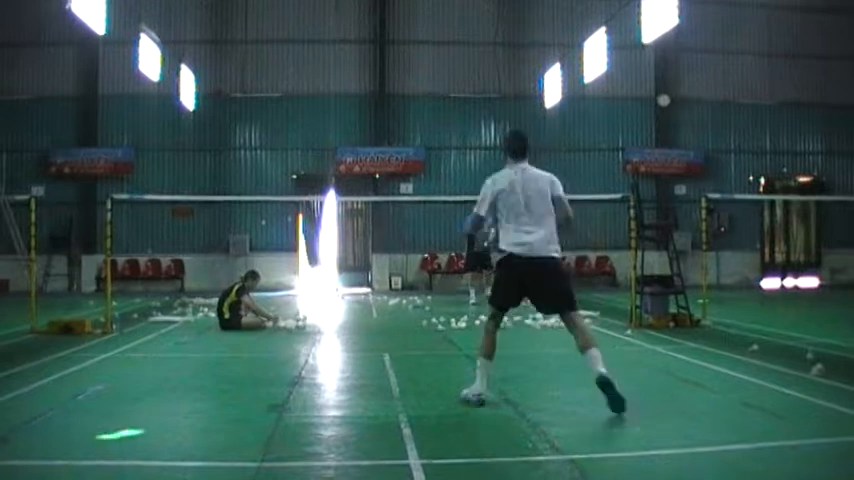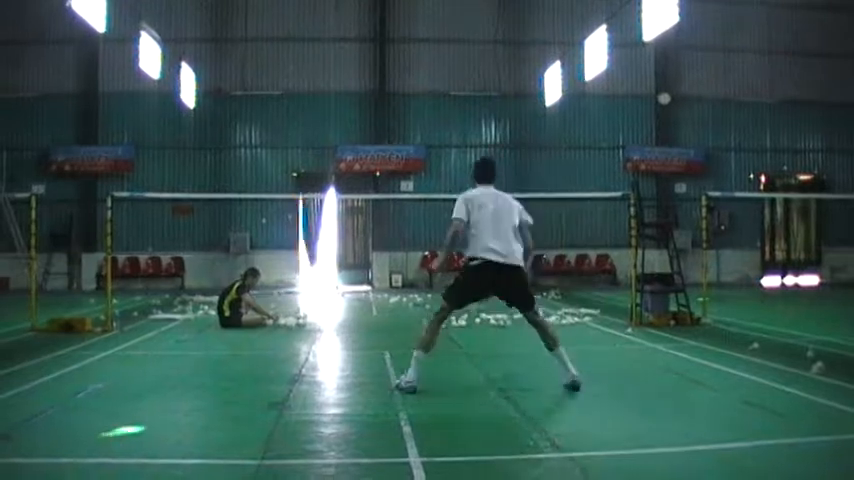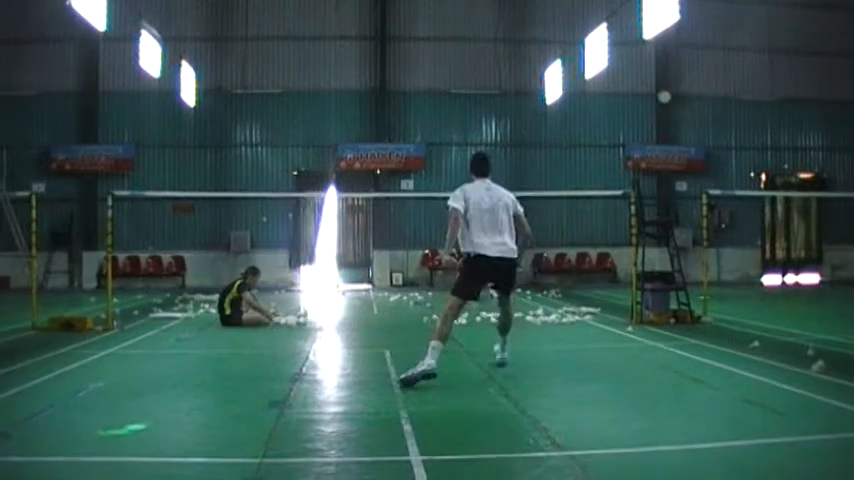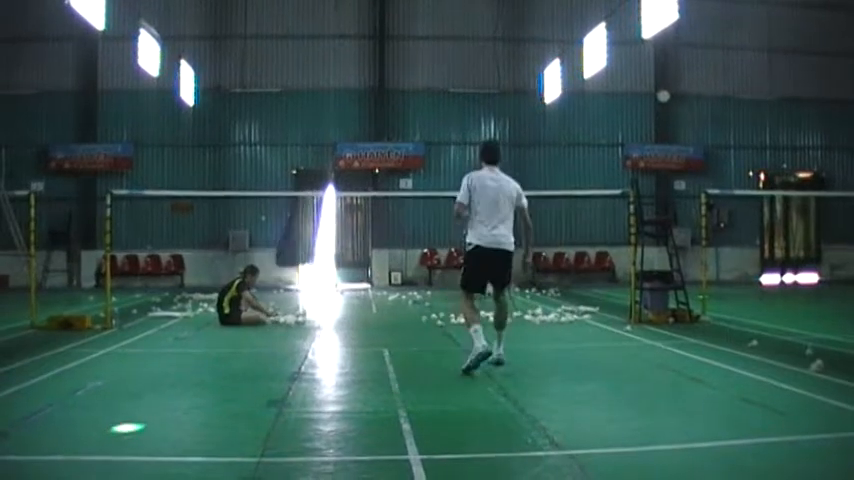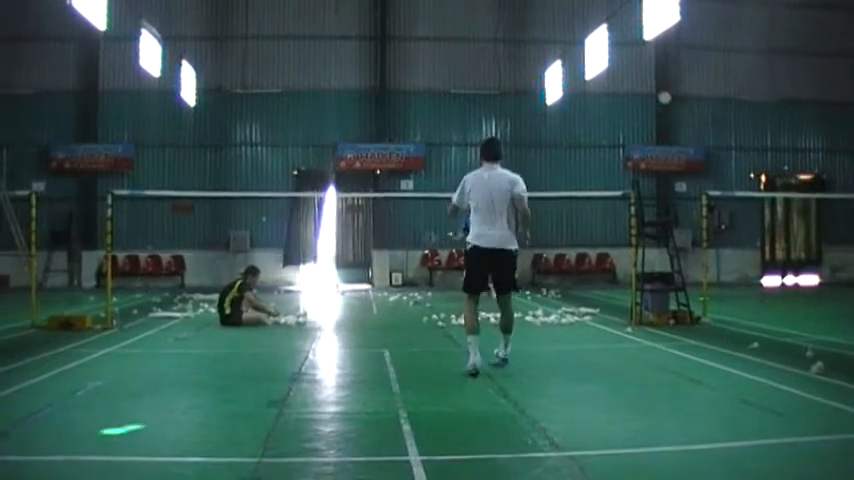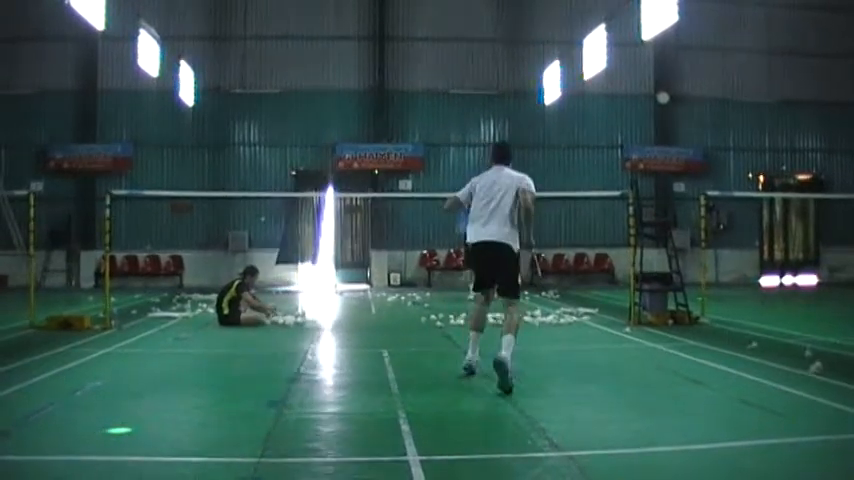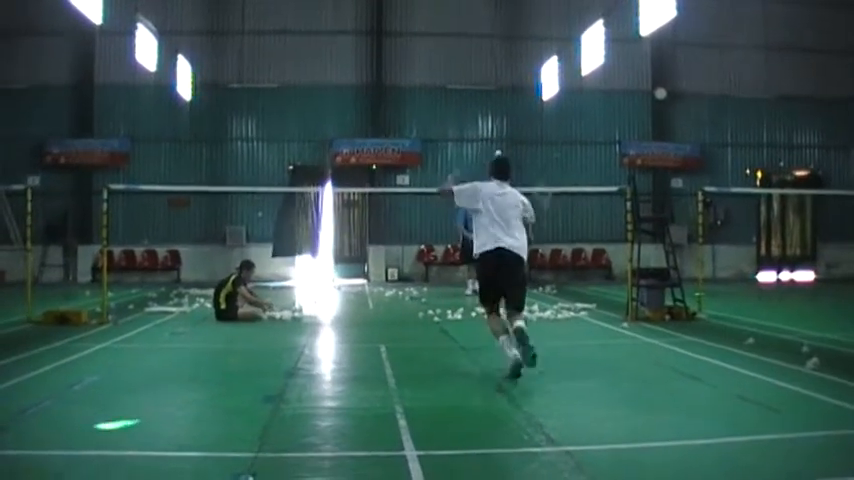
dt=0.3s
person 1, frame 1
left shoulder: (494, 182)
right shoulder: (548, 179)
left elbow: (471, 227)
right elbow: (567, 216)
left hip: (511, 258)
right hip: (547, 257)
left knee: (493, 321)
right knee: (573, 319)
left ankle: (478, 388)
right ankle: (600, 373)
person 1, frame 2
left shoulder: (467, 198)
right shoulder: (512, 203)
left elbow: (456, 229)
right elbow: (529, 245)
left wrist: (442, 257)
right wrist: (523, 266)
left hip: (480, 263)
right hip: (513, 266)
left knee: (440, 314)
right knee: (534, 317)
left ankle: (412, 376)
right ankle: (569, 372)
person 1, frame 3
left shoulder: (463, 192)
right shoulder: (507, 195)
left elbow: (454, 218)
right elbow: (526, 231)
left wrist: (446, 250)
right wrist: (517, 250)
left hip: (477, 256)
right hip: (508, 257)
left knee: (451, 310)
right knee: (504, 299)
left ankle: (429, 363)
right ankle: (502, 352)
person 1, frame 4
left shoulder: (472, 178)
right shoulder: (513, 185)
left elbow: (459, 211)
right elbow: (527, 223)
left wrist: (466, 218)
right wrist: (526, 251)
left hip: (479, 246)
right hip: (505, 248)
left knee: (468, 298)
right knee: (500, 296)
left ankle: (480, 344)
right ankle: (499, 350)
person 1, frame 5
left shoulder: (470, 179)
right shoulder: (513, 179)
left elbow: (452, 211)
right elbow: (523, 210)
right wrist: (523, 230)
left hip: (477, 247)
right hip: (506, 248)
left knee: (471, 301)
right knee: (504, 301)
left ankle: (474, 358)
right ankle: (504, 352)
person 1, frame 6
left shoulder: (478, 180)
right shoulder: (521, 179)
left elbow: (450, 205)
right elbow: (527, 203)
left wrist: (466, 201)
right wrist: (528, 237)
left hip: (477, 244)
right hip: (504, 244)
left knee: (482, 298)
right knee: (512, 304)
left ankle: (471, 357)
right ankle: (504, 356)
person 1, frame 7
left shoulder: (478, 188)
right shoulder: (520, 199)
left elbow: (444, 191)
right elbow: (528, 230)
left wrist: (451, 183)
left hip: (487, 253)
right hip: (515, 254)
left knee: (492, 312)
right knee: (514, 313)
left ankle: (512, 354)
right ankle: (519, 330)
